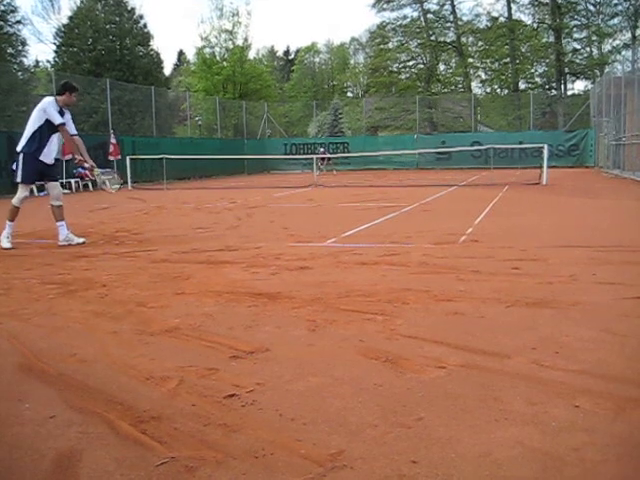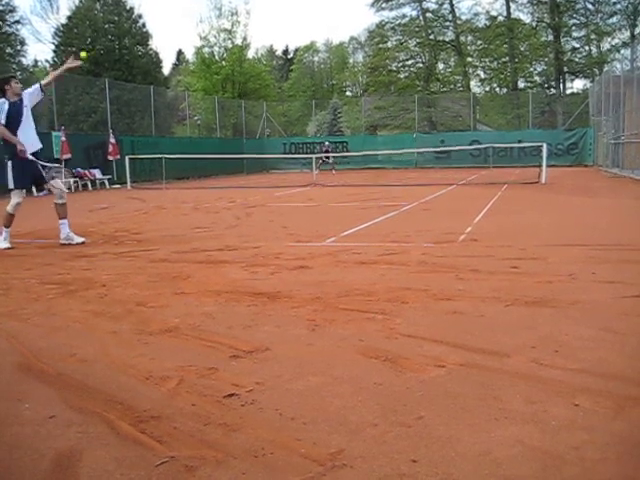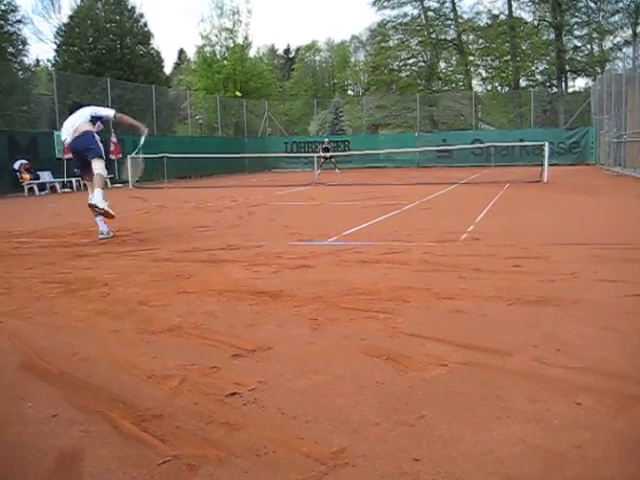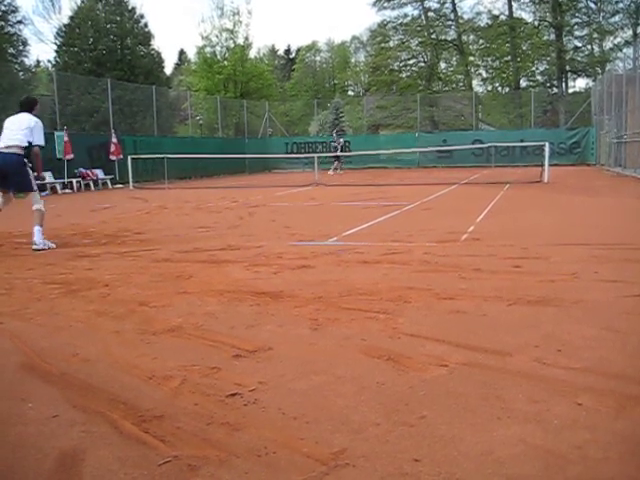
dt=1s
person 1, frame 1
left shoulder: (66, 113)
right shoulder: (48, 102)
left elbow: (75, 137)
right elbow: (64, 132)
left wrist: (88, 160)
right wrist: (77, 154)
left hip: (48, 158)
right hip: (30, 154)
left knee: (57, 194)
right knee: (22, 194)
left ankle: (64, 235)
person 1, frame 2
left shoulder: (25, 97)
left elbow: (46, 81)
left wrist: (65, 67)
right wrist: (17, 142)
left hip: (35, 154)
right hip: (17, 158)
left knee: (59, 190)
right knee: (17, 200)
left ankle: (65, 234)
person 1, frame 3
left shoulder: (66, 123)
right shoulder: (89, 110)
left elbow: (67, 145)
right elbow: (118, 117)
right wrist: (139, 125)
left hip: (74, 144)
right hip: (87, 137)
left knee: (91, 186)
right knee: (99, 168)
left ankle: (102, 228)
right ankle: (98, 200)
person 1, frame 4
right shoulder: (35, 122)
right elbow: (36, 150)
right wrist: (40, 172)
right hip: (16, 160)
right knee: (37, 201)
right ankle: (38, 238)
